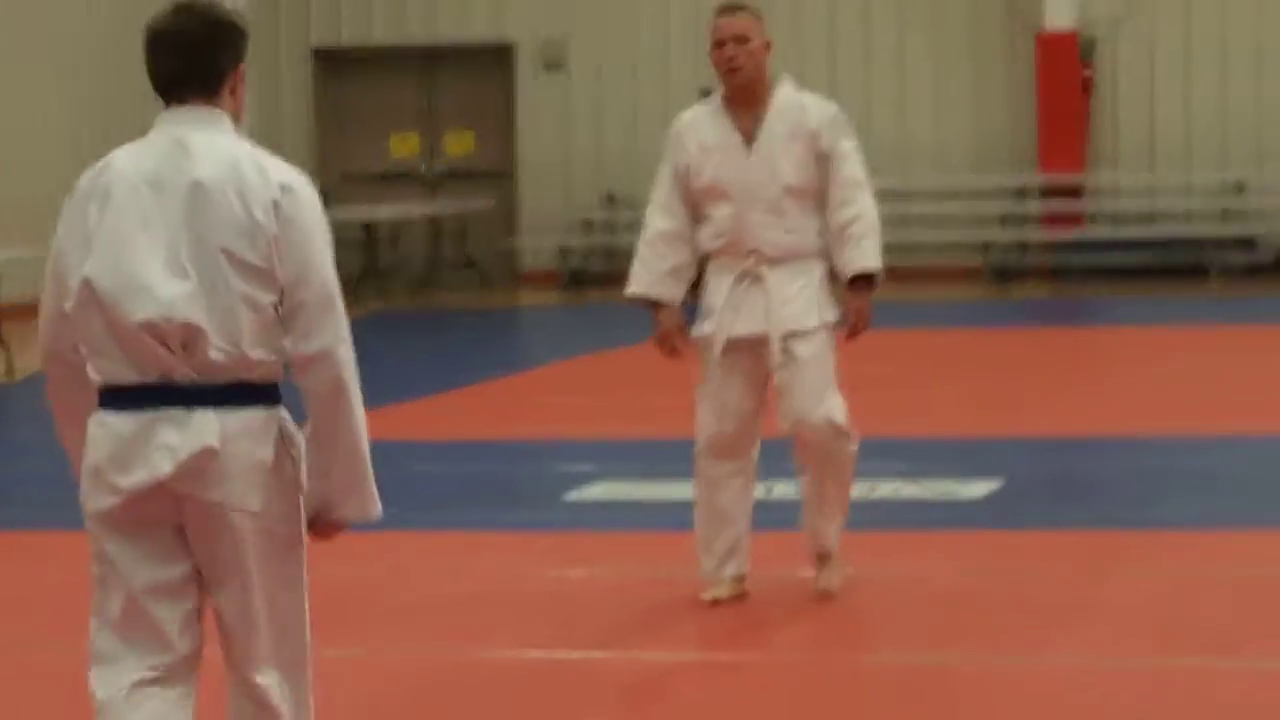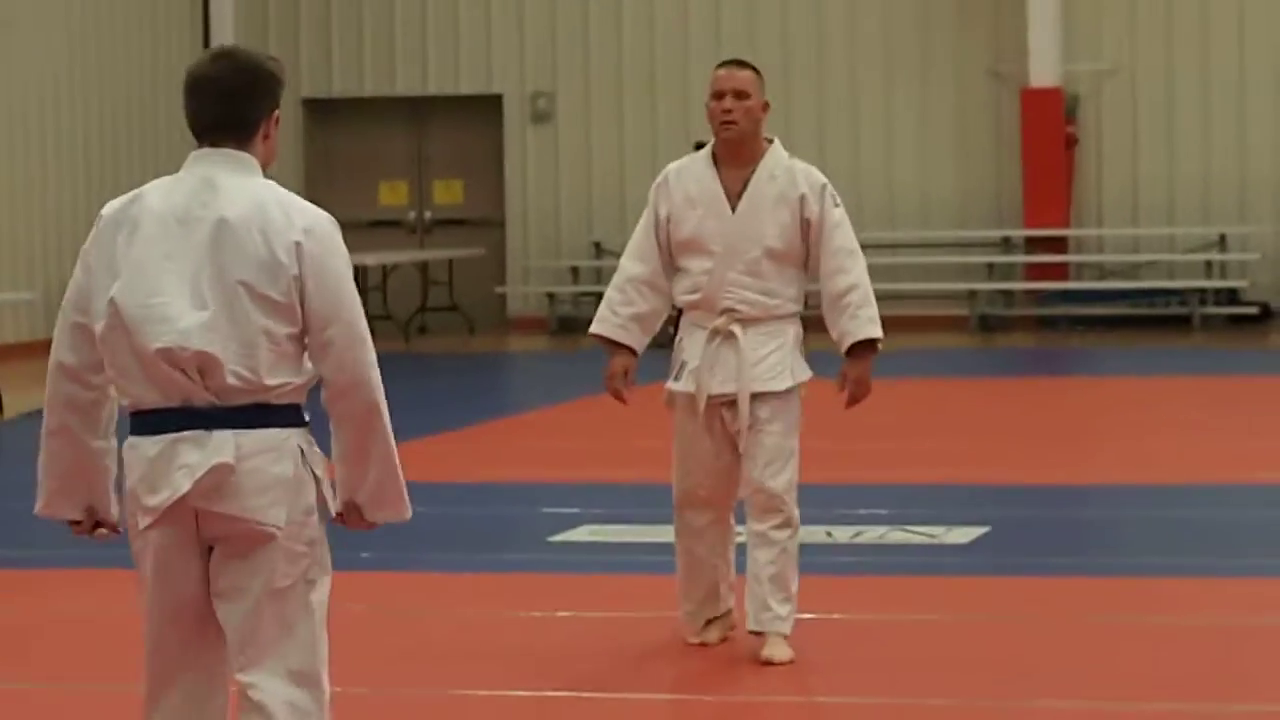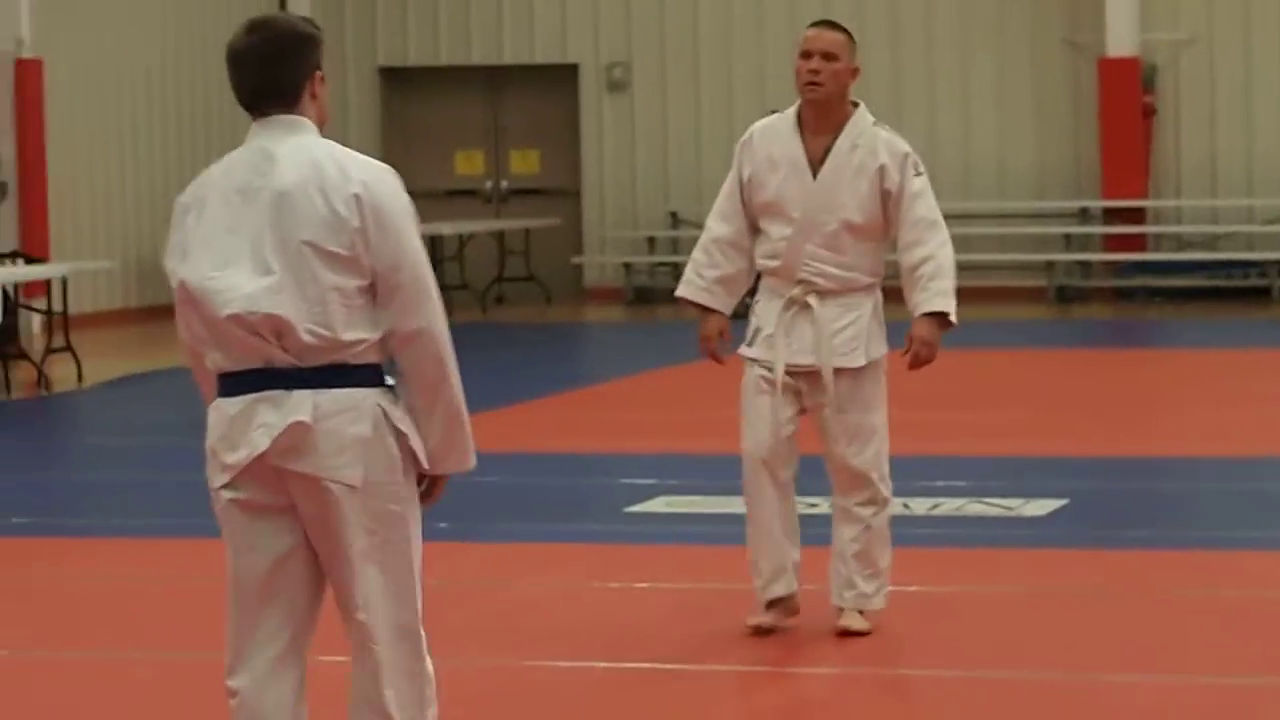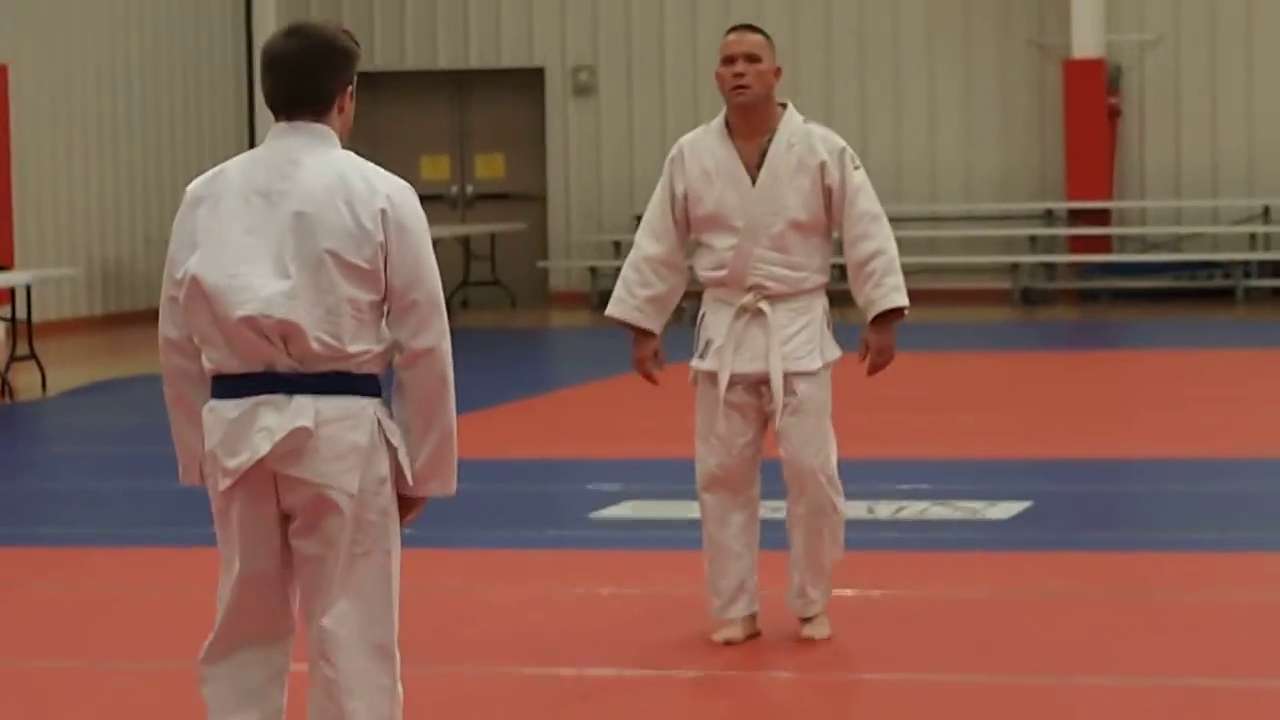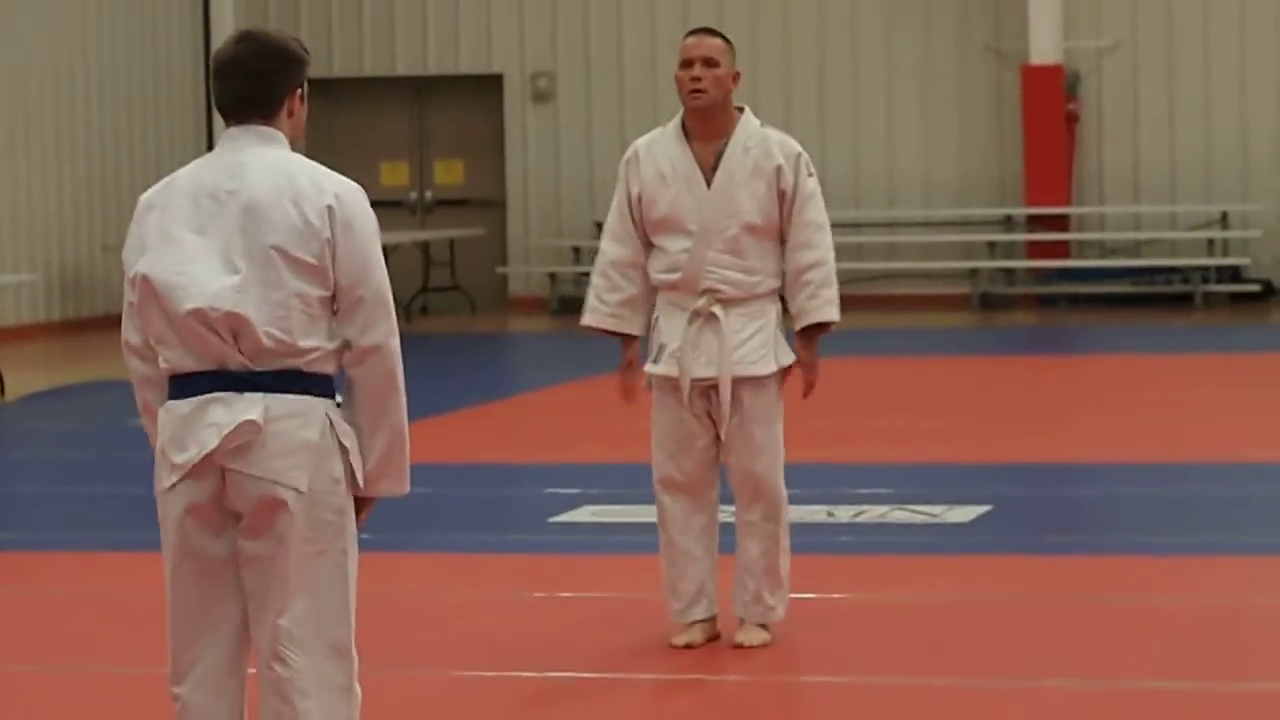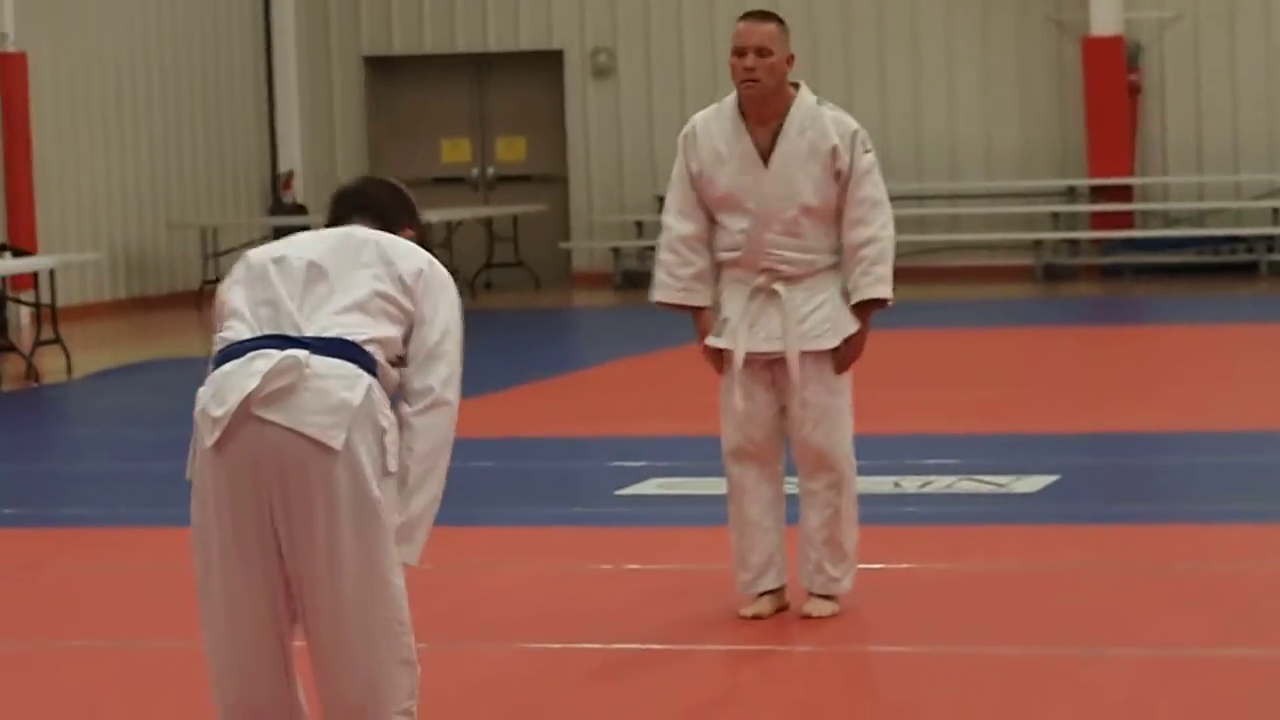
dt=0.4s
person 1, frame 1
left shoulder: (96, 187)
right shoulder: (275, 187)
left elbow: (61, 349)
right elbow: (320, 347)
left wrist: (96, 447)
right wrist: (340, 485)
left hip: (127, 446)
right hip: (236, 442)
person 1, frame 2
left shoulder: (121, 218)
right shoulder: (299, 224)
left elbow: (75, 367)
right elbow: (351, 371)
left wrist: (77, 486)
right wrist: (371, 485)
left hip: (157, 463)
right hip: (263, 465)
person 1, frame 3
left shoulder: (198, 197)
right shoulder: (362, 180)
left elbow: (199, 342)
right elbow: (416, 324)
right wrist: (439, 443)
left hip: (243, 430)
right hip: (347, 423)
left knee: (262, 639)
right knee: (383, 628)
person 1, frame 4
left shoulder: (206, 193)
right shoulder: (381, 195)
left elbow: (178, 340)
right elbow: (422, 344)
left wrist: (200, 452)
right wrist: (421, 466)
left hip: (239, 431)
right hip: (341, 433)
left knee: (243, 632)
right knee: (352, 638)
person 1, frame 5
left shoulder: (158, 201)
right shoulder: (330, 195)
left elbow: (139, 346)
right elbow: (371, 342)
right wrist: (374, 466)
left hip: (191, 435)
right hip: (293, 434)
left knee: (200, 638)
right knee: (307, 638)
person 1, frame 6
left shoulder: (260, 259)
right shoulder: (421, 267)
right elbow: (432, 404)
right wrist: (400, 531)
left hip: (228, 404)
right hip: (336, 405)
left knee: (242, 627)
right knee: (366, 631)
person 2, frame 1
left shoulder: (817, 118)
right shoulder: (689, 130)
left elbow: (850, 205)
right elbow: (669, 225)
left wrist: (859, 285)
right wrist: (664, 303)
left hip: (799, 295)
right hip: (725, 300)
left knee: (817, 424)
right knee: (720, 441)
left ankle: (825, 549)
right ankle: (724, 570)
person 2, frame 2
left shoulder: (804, 185)
right shoulder: (674, 183)
left elbow: (842, 270)
right elbow: (643, 270)
left wrist: (859, 351)
right wrist: (622, 346)
left hip: (769, 357)
right hip: (699, 354)
left knee: (773, 496)
right knee: (698, 497)
left ankle: (773, 626)
right ankle: (709, 611)
person 2, frame 3
left shoulder: (887, 153)
right shoulder: (759, 142)
left elbow: (925, 240)
right elbow: (729, 231)
left wrist: (929, 316)
right wrist: (712, 307)
left hip: (848, 326)
right hip: (774, 321)
left knee: (858, 468)
right knee: (762, 458)
left ankle: (856, 598)
right ankle: (777, 592)
person 2, frame 4
left shoulder: (823, 149)
right shoulder: (689, 155)
left elbow: (867, 235)
right elbow: (659, 246)
left wrist: (881, 318)
right wrist: (644, 328)
left hip: (797, 330)
right hip: (723, 331)
left knee: (812, 473)
right knee: (721, 477)
left ankle: (812, 604)
right ankle: (735, 609)
person 2, frame 5
left shoulder: (779, 154)
right shoulder: (643, 158)
left elbow: (809, 247)
right elbow: (622, 253)
left wrist: (811, 335)
right wrist: (624, 338)
left hip: (750, 335)
right hip: (676, 337)
left knee: (758, 481)
right knee: (679, 481)
left ankle: (758, 612)
right ankle: (695, 612)
person 2, frame 6
left shoulder: (838, 132)
right shoulder: (701, 134)
left elbow: (868, 225)
right elbow: (685, 229)
left wrist: (862, 315)
right wrist: (700, 312)
left hip: (815, 309)
right hip: (742, 311)
left knee: (824, 453)
right knee: (747, 451)
left ankle: (826, 583)
right ankle: (764, 583)
